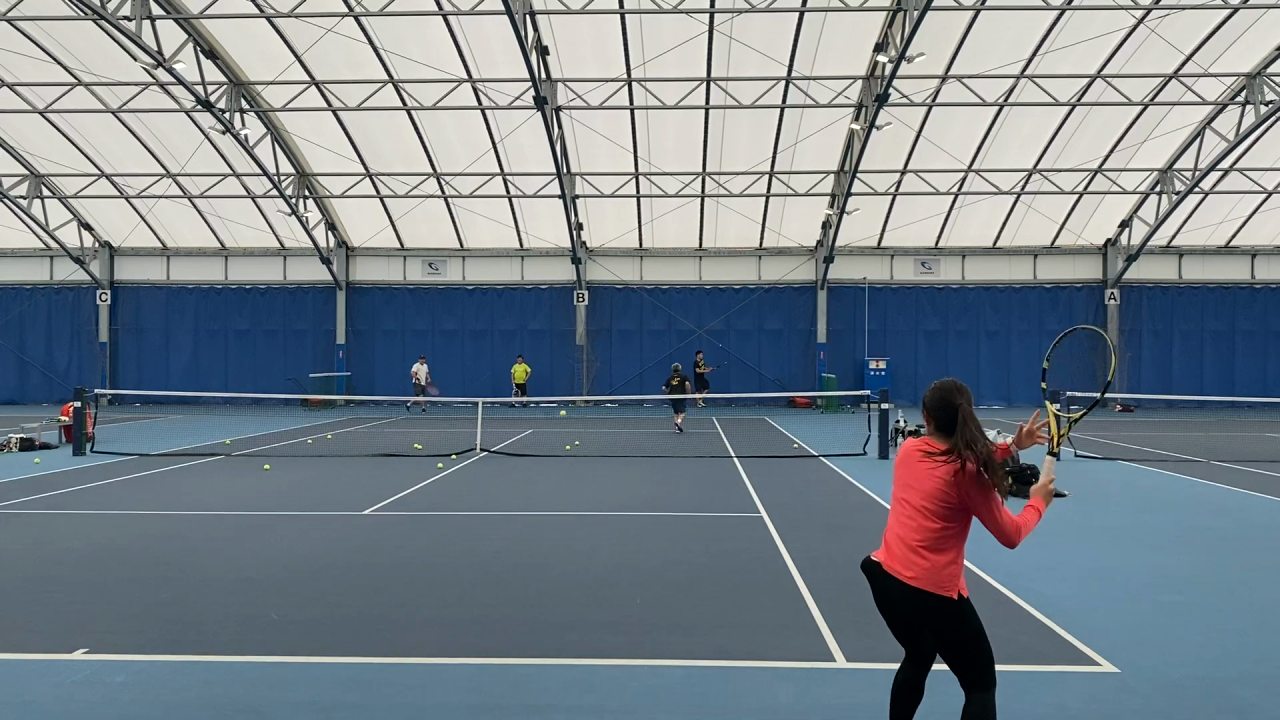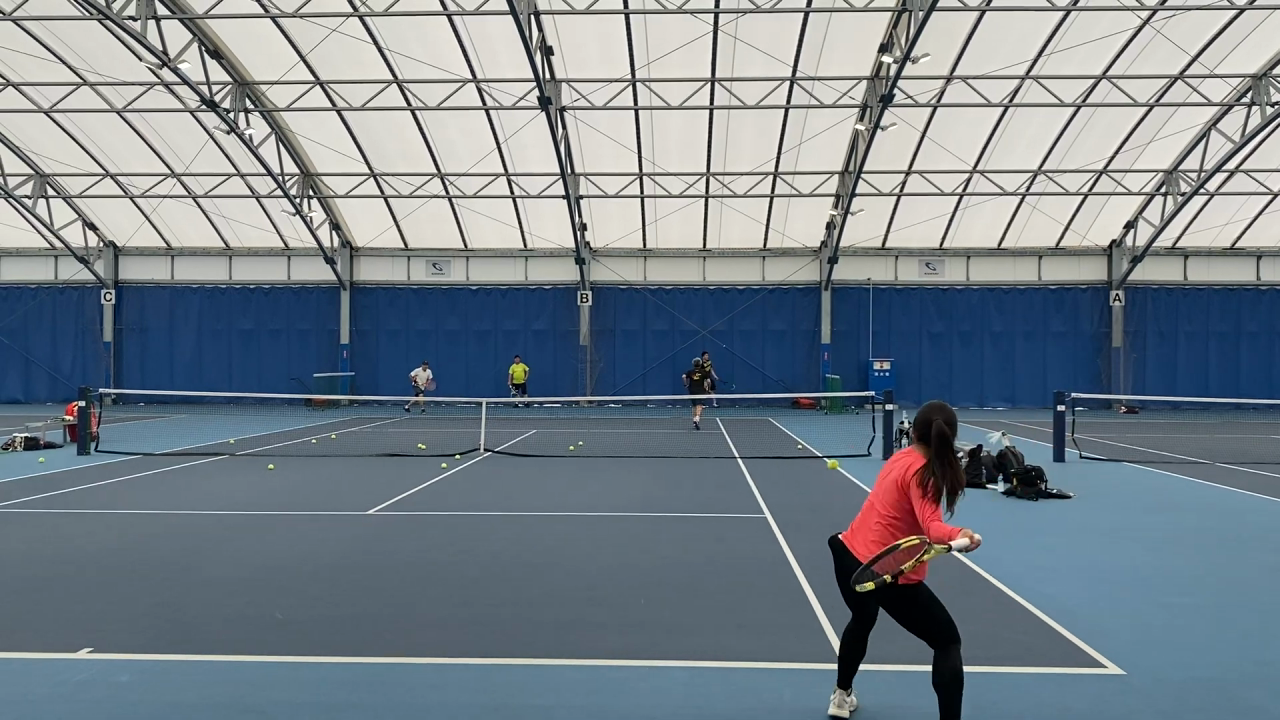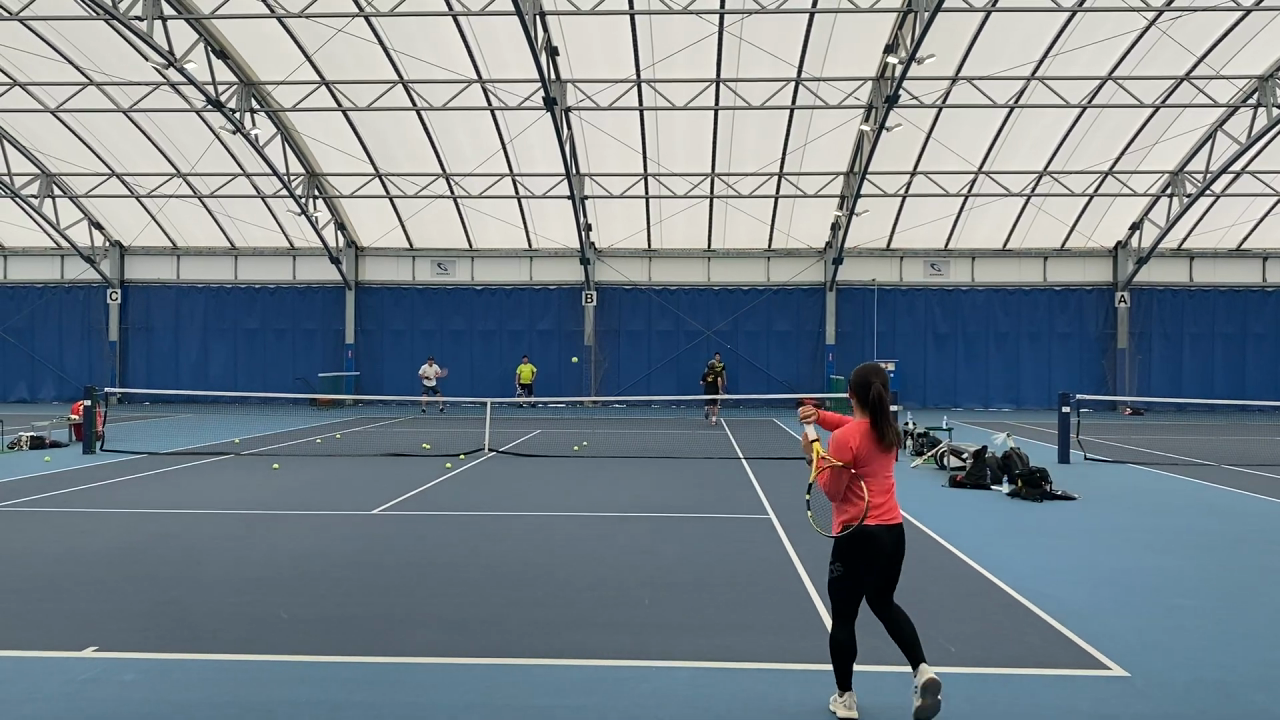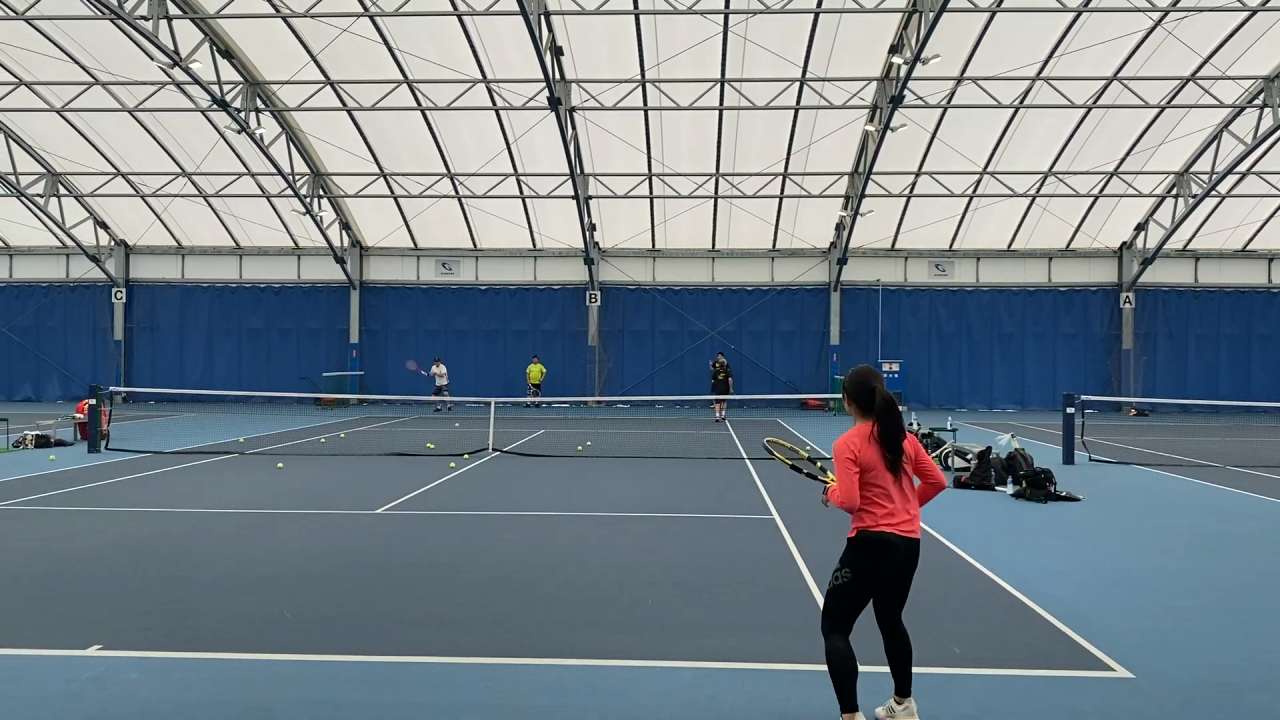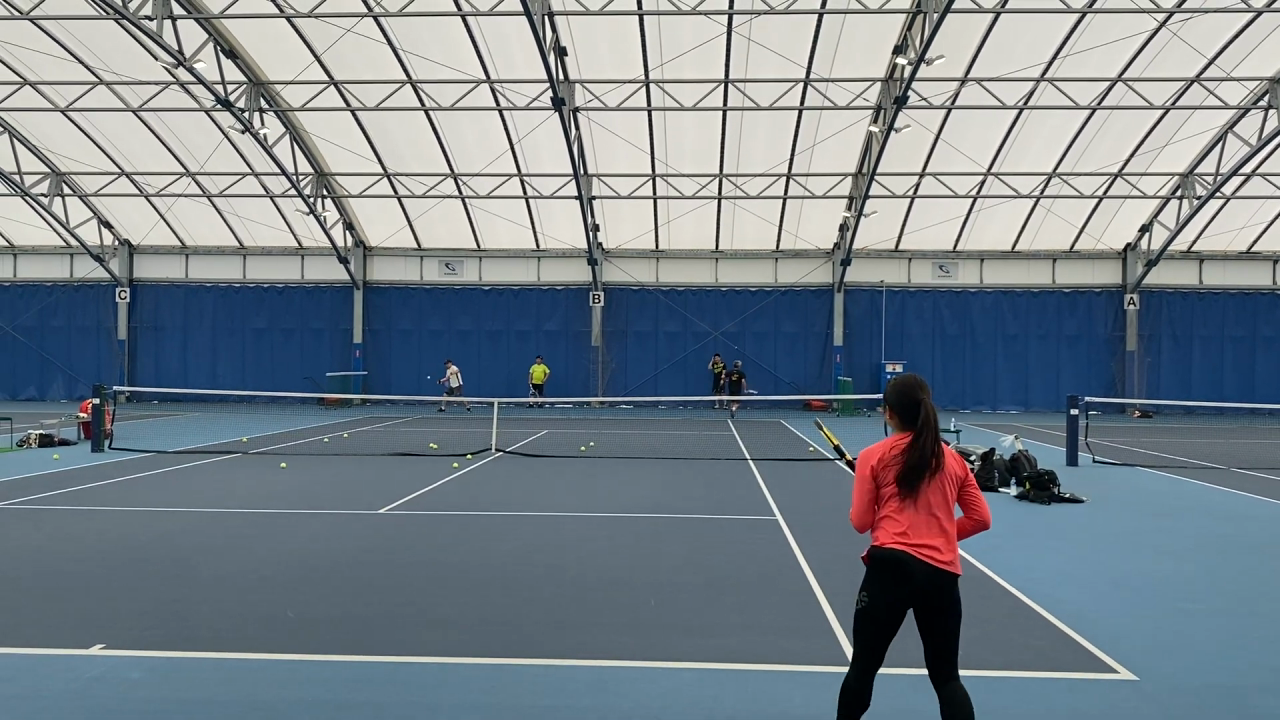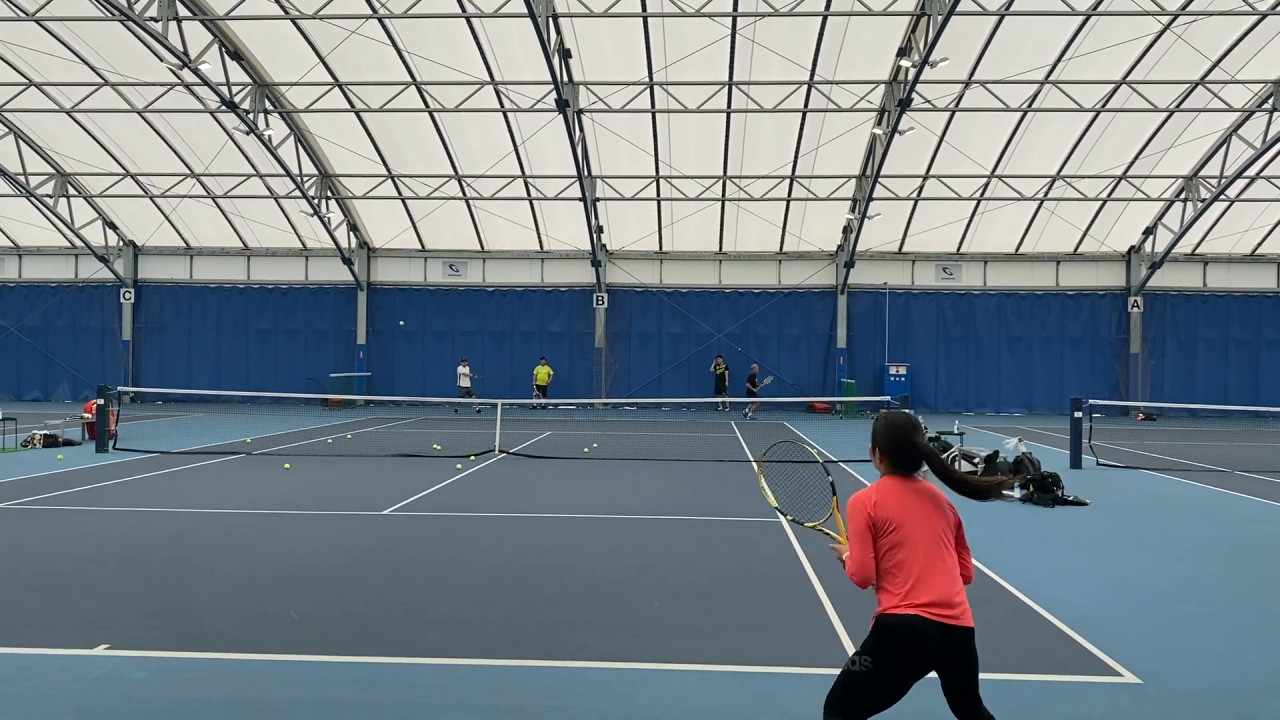
dt=0.5s
person 1, frame 1
left shoulder: (909, 450)
right shoulder: (969, 471)
right elbow: (1010, 536)
left wrist: (1009, 446)
right wrist: (1039, 501)
left hip: (886, 580)
right hip: (936, 593)
left knee: (918, 660)
right knee: (980, 685)
person 1, frame 2
left shoulder: (902, 458)
right shoulder: (925, 474)
right elbow: (932, 529)
right wrist: (962, 536)
left hip: (849, 557)
right hip: (893, 576)
left knee: (860, 624)
right knee: (947, 642)
person 1, frame 3
left shoulder: (845, 437)
right shoulder: (888, 430)
left elbow: (832, 489)
right wrist: (820, 415)
left hip: (857, 537)
right hip: (893, 532)
left knee: (843, 617)
right knee: (885, 604)
right ankle: (923, 672)
person 1, frame 4
left shoulder: (847, 444)
right shoulder: (903, 437)
left elbow: (849, 501)
right elbow: (937, 482)
left wrist: (830, 492)
left hip: (872, 544)
right hip: (908, 544)
left knee: (834, 627)
right knee: (891, 622)
person 1, frame 5
left shoulder: (873, 457)
right shoulder: (953, 459)
left elbow: (860, 522)
right elbow: (981, 519)
left hip: (892, 566)
right hip: (942, 574)
left knee: (863, 665)
right knee: (946, 676)
person 1, frame 6
left shoulder: (864, 502)
right shoulder: (943, 503)
left elbow: (862, 578)
left wrist: (849, 556)
left hip: (903, 630)
right hip: (957, 632)
